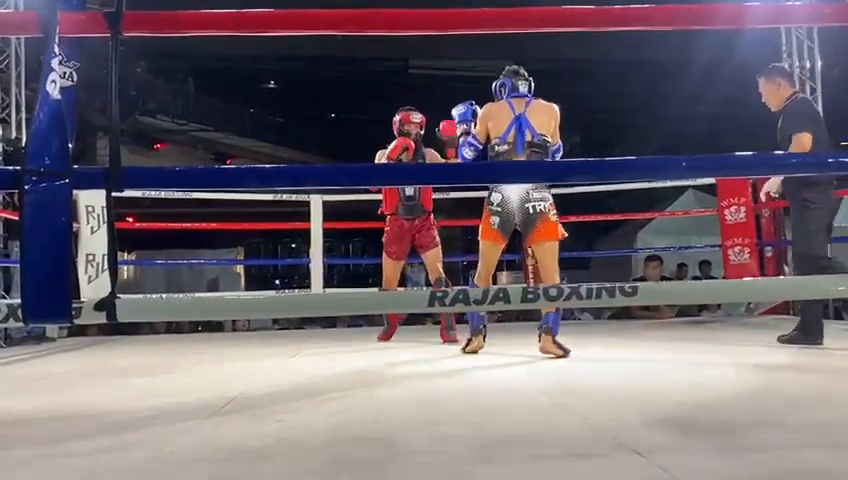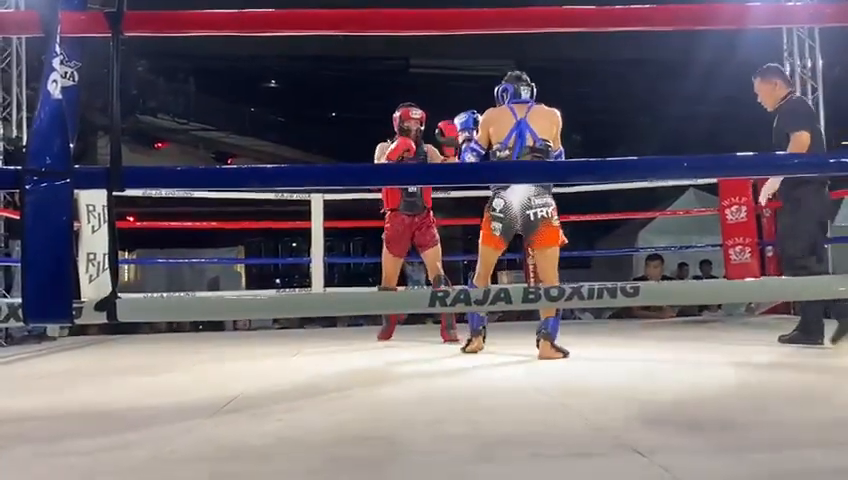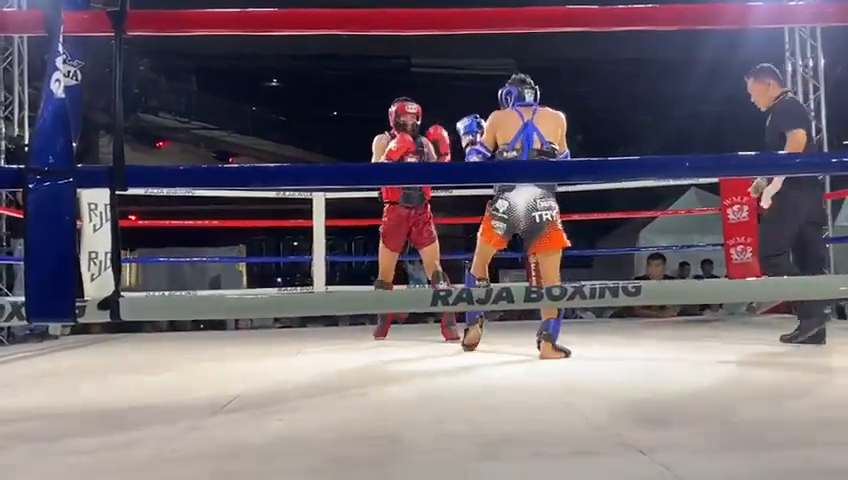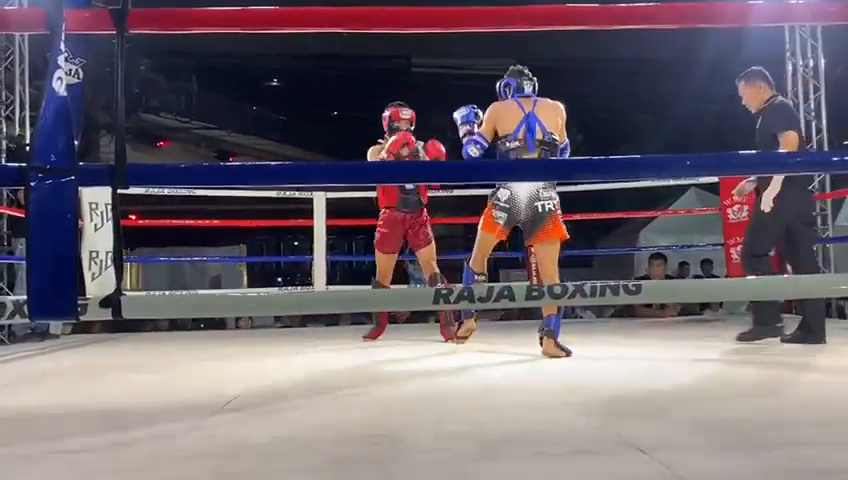
dt=0.1s
person 1, frame 1
left shoulder: (489, 110)
right shoulder: (550, 110)
left elbow: (467, 155)
left wrist: (462, 123)
left hip: (500, 194)
right hip: (536, 194)
left knee: (484, 270)
right knee: (550, 270)
left ankle: (476, 335)
right ankle: (549, 336)
person 1, frame 2
left shoulder: (492, 116)
right shoulder: (551, 116)
left elbow: (469, 161)
left wrist: (465, 130)
left hip: (503, 200)
right hip: (539, 200)
left knee: (483, 273)
right knee: (549, 277)
left ankle: (476, 335)
right ankle: (547, 340)
person 1, frame 3
left shoulder: (497, 118)
right shoulder: (556, 118)
left elbow: (475, 162)
right elbow: (563, 163)
left wrist: (468, 133)
left hip: (506, 201)
right hip: (543, 202)
left knee: (479, 263)
right knee: (551, 278)
left ankle: (473, 326)
right ankle: (548, 341)
person 1, frame 4
left shoulder: (497, 109)
right shoulder: (556, 109)
left elbow: (473, 153)
right elbow: (562, 154)
left wrist: (466, 123)
left hip: (507, 192)
right hip: (543, 194)
left knee: (478, 256)
right knee: (549, 271)
left ankle: (468, 320)
right ankle: (551, 338)
person 2, frame 1
left shoulder: (798, 106)
right shoulder: (793, 110)
left elbow: (803, 144)
left wrist: (777, 177)
right wrist: (782, 180)
left hip: (810, 195)
right hip: (810, 195)
left knee: (812, 258)
right knee: (806, 262)
right ankle: (809, 328)
person 2, frame 2
left shoulder: (794, 106)
right shoulder: (791, 110)
left elbow: (801, 143)
left wrist: (775, 181)
right wrist: (777, 179)
left hip: (801, 193)
right hip: (809, 194)
left knee: (792, 255)
right knee: (809, 258)
right ankle: (810, 326)
person 2, frame 3
left shoulder: (787, 106)
right shoulder: (783, 110)
left elbow: (798, 141)
left wrist: (776, 182)
right wrist: (767, 178)
left hip: (793, 193)
right hip: (804, 192)
left knee: (770, 253)
right knee: (810, 259)
left ankle: (812, 311)
right ankle: (811, 324)
person 2, frame 4
left shoulder: (778, 109)
right shoulder: (773, 113)
left elbow: (790, 144)
left wrist: (773, 186)
right wrist: (754, 181)
left hip: (783, 197)
right hip: (796, 195)
left knee: (754, 255)
right knee: (802, 260)
left ankle: (768, 319)
right ankle: (813, 327)
person 3, frame 1
left shoulder: (428, 154)
right shoulder: (384, 154)
right wrist: (391, 157)
left hip: (424, 222)
right hip: (397, 223)
left knee: (437, 274)
right knee: (389, 281)
left ankle: (448, 328)
right ankle: (390, 325)
person 3, frame 2
left shoulder: (428, 149)
right shoulder: (384, 149)
right wrist: (392, 156)
left hip: (424, 218)
right hip: (397, 219)
left knee: (437, 272)
right knee: (389, 278)
left ankle: (448, 327)
right ankle: (389, 323)
person 3, frame 3
left shoulder: (424, 143)
right shoulder: (382, 141)
left wrist: (443, 148)
right wrist: (391, 154)
left hip: (421, 213)
right hip: (394, 213)
left knee: (435, 269)
right knee: (385, 273)
left ankle: (449, 325)
right ankle: (383, 322)
person 3, frame 4
left shoulder: (419, 148)
right shoulder: (378, 150)
left wrist: (437, 163)
right wrist: (391, 151)
left hip: (417, 217)
right hip: (391, 217)
left knee: (433, 272)
right knee: (382, 276)
left ankle: (447, 325)
right ankle: (379, 324)
